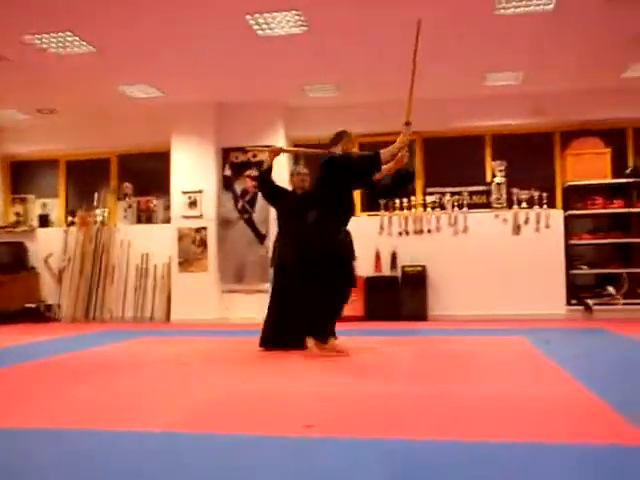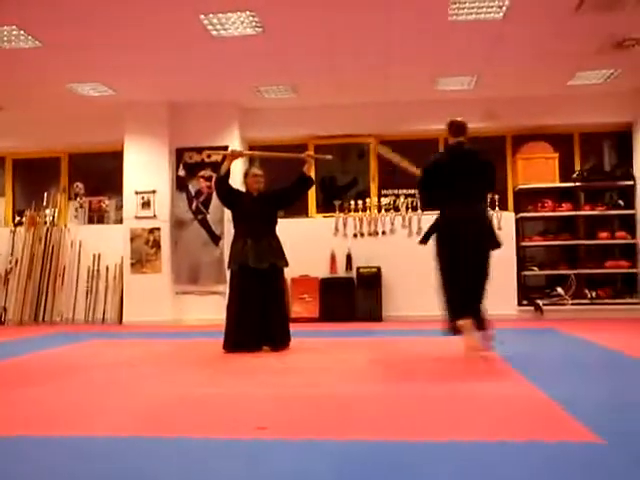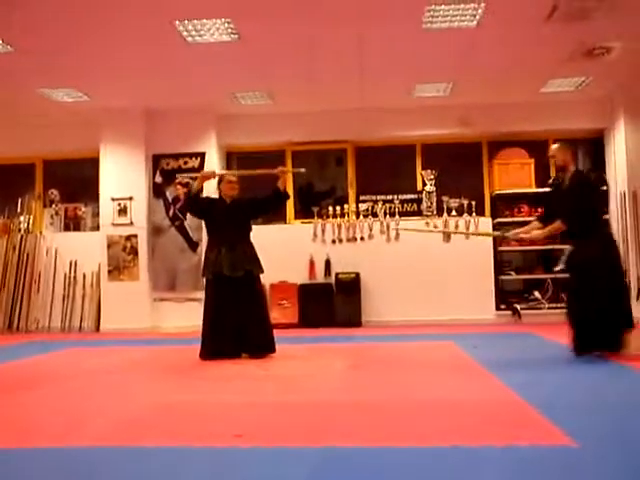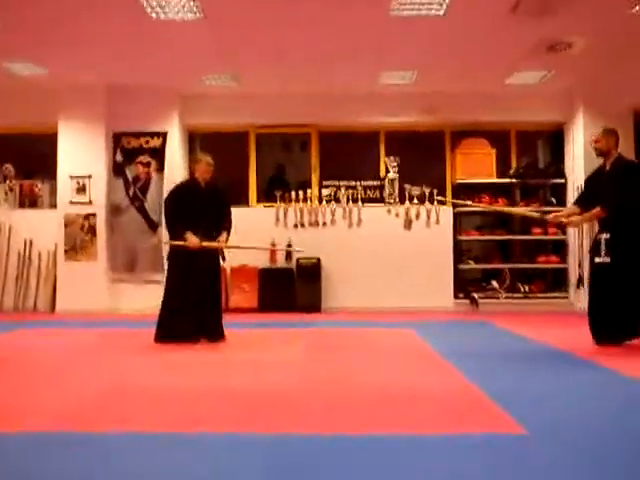
dt=0.5s
person 1, frame 1
left shoulder: (342, 170)
right shoulder: (332, 163)
left elbow: (367, 174)
right elbow: (368, 162)
left wrist: (394, 164)
right wrist: (399, 145)
left hip: (330, 231)
right hip: (325, 231)
left knee: (339, 281)
right knee: (332, 281)
left ankle: (319, 336)
right ankle: (320, 336)
person 1, frame 2
left shoulder: (438, 162)
right shoulder: (481, 159)
left elbow: (426, 194)
right elbow: (490, 184)
left hip: (450, 222)
right hip: (477, 223)
left knee: (456, 277)
right knee: (475, 276)
left ankle: (463, 319)
right ankle: (472, 322)
person 1, frame 3
left shoulder: (583, 182)
right shoulder: (560, 187)
left elbow: (572, 217)
right elbow: (547, 216)
left wrist: (543, 234)
right wrist: (521, 231)
left hip: (597, 244)
right hip: (584, 246)
left knee: (599, 293)
right ankle: (610, 342)
person 1, frame 4
right shoulder: (597, 176)
left elbow: (613, 204)
right elbow: (583, 202)
left wrist: (584, 219)
right wrist: (562, 214)
right hip: (606, 236)
right knee: (603, 288)
right ankle: (613, 333)
person 2, frame 1
left shoulder: (314, 197)
right shoulder: (281, 196)
right elbow: (264, 181)
right wrist: (271, 159)
right hip: (288, 251)
right knee: (285, 297)
left ankle: (296, 339)
right ankle: (278, 340)
person 2, frame 2
left shoulder: (272, 198)
right shoulder: (237, 199)
left elbow: (297, 188)
right elbow: (221, 185)
left wrist: (308, 165)
right wrist: (229, 162)
left hip: (269, 253)
right hip: (244, 254)
left knee: (272, 298)
right knee: (243, 299)
left ankle: (272, 340)
right ankle: (241, 342)
person 2, frame 3
left shoulder: (246, 205)
right shoulder: (210, 205)
left elbow: (271, 202)
right elbow: (192, 203)
left wrist: (281, 181)
right wrist: (199, 182)
left hip: (244, 260)
right hip: (219, 262)
left knee: (252, 304)
right knee: (219, 307)
left ankle: (252, 347)
right ankle: (218, 349)
person 2, frame 4
left shoulder: (215, 192)
right shoulder: (181, 190)
left elbow: (225, 214)
right elbow: (172, 219)
left wrist: (224, 234)
right wrist: (188, 236)
left hip: (208, 247)
right hip: (185, 247)
left knee: (210, 290)
right knee: (180, 289)
left ankle: (209, 332)
right ankle: (172, 333)
person 3, frame 1
left shoulder: (260, 195)
right shoulder: (227, 193)
left elbow: (260, 219)
right elbow: (226, 215)
right hip: (232, 247)
left knee: (254, 281)
person 3, frame 2
left shoulder: (216, 195)
right shoulder: (182, 193)
left elbow: (215, 219)
right elbow: (180, 216)
left hip: (209, 249)
right hip: (186, 249)
left knee: (209, 284)
right knee: (185, 284)
person 3, frame 3
right shoulder: (160, 199)
left elbow: (194, 226)
right elbow: (157, 222)
left hip: (186, 256)
right hip: (164, 255)
left knee: (187, 291)
right knee: (163, 290)
person 3, frame 4
left shoulder: (157, 180)
right shoulder: (121, 178)
left elbow: (154, 208)
right elbow: (116, 202)
left wrist: (153, 175)
left hip: (147, 238)
right hip: (123, 238)
left knee: (146, 274)
right knee: (121, 272)
